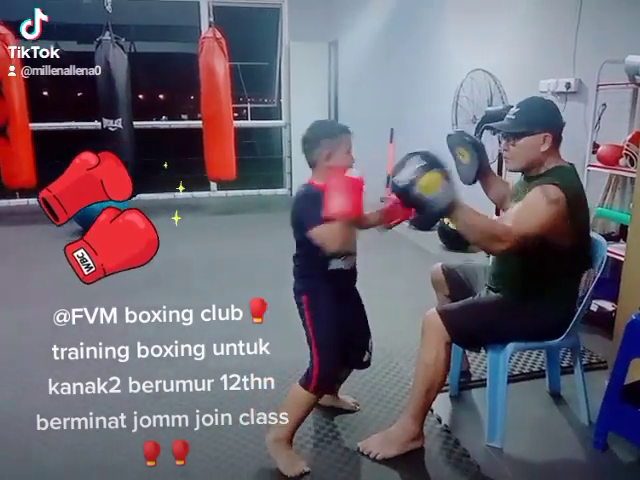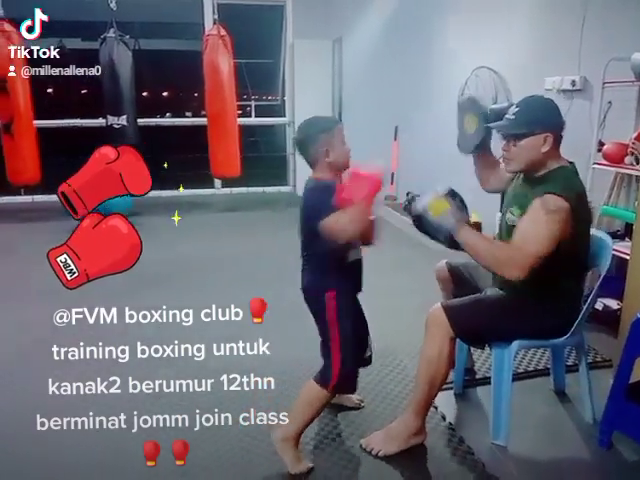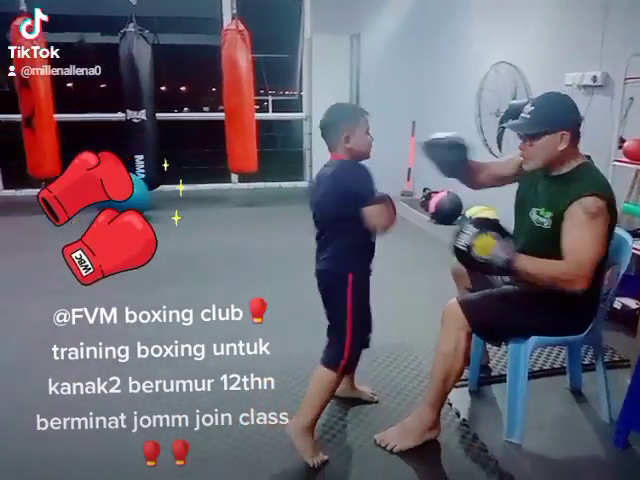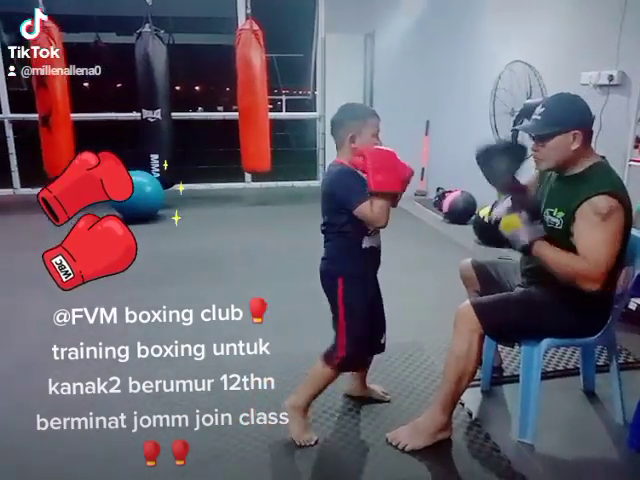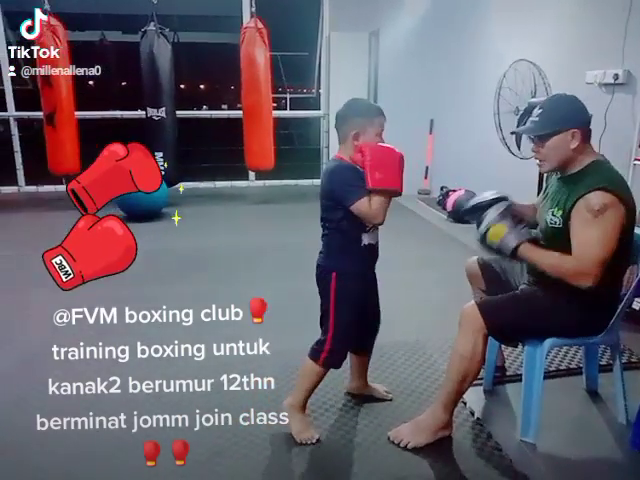
dt=0.2s
person 1, frame 1
left shoulder: (554, 192)
right shoulder: (539, 174)
left elbow: (499, 238)
right elbow: (510, 202)
right wrist: (479, 169)
left hip: (538, 307)
right hip: (511, 283)
left knee: (436, 322)
right knee: (442, 275)
left ankle: (410, 430)
right ankle: (456, 360)
person 1, frame 2
left shoulder: (556, 197)
right shoulder: (529, 170)
left elbow: (514, 265)
right elbow: (492, 182)
left wrist: (455, 226)
right wrist: (478, 147)
left hip: (543, 306)
right hip: (514, 284)
left knee: (439, 317)
right knee: (446, 272)
left ankle: (411, 425)
right ankle: (460, 357)
person 1, frame 3
left shoulder: (587, 197)
right shoulder: (536, 164)
left elbow: (577, 278)
right elbow: (479, 176)
left wrist: (508, 257)
right wrist: (455, 161)
left hip: (561, 303)
right hip: (526, 278)
left knee: (456, 312)
right knee: (463, 269)
left ankle: (426, 420)
person 1, frame 4
left shoulder: (601, 198)
right shoulder: (557, 170)
left elbow: (592, 278)
right elbow: (534, 202)
left wrist: (530, 241)
left hip: (574, 304)
right hip: (538, 279)
left knee: (468, 316)
right knee: (471, 270)
left ankle: (438, 420)
right ankle: (487, 358)
person 1, frame 5
left shoulder: (598, 196)
right shoulder: (565, 171)
left elbow: (585, 274)
left wrist: (519, 248)
right wrist: (511, 211)
left hip: (580, 303)
right hip: (550, 278)
left knee: (474, 316)
right knee: (478, 271)
left ankle: (439, 418)
right ankle: (491, 356)
person 2, frame 1
left shoulder: (339, 191)
right shoulder: (307, 199)
left elbow: (363, 221)
right elbow: (328, 242)
left wrist: (396, 209)
right wrist: (340, 209)
left hip: (344, 286)
right hip: (316, 292)
left knee: (357, 345)
right knee: (323, 366)
left ankle: (330, 395)
right ankle: (279, 438)
person 2, frame 2
left shoulder: (331, 189)
right shoulder: (319, 193)
right elbow: (343, 231)
left wrist: (364, 224)
right wrist: (362, 198)
left hip: (341, 284)
right hip: (329, 290)
left knee: (357, 346)
right knee: (338, 367)
left ankle: (337, 393)
right ankle: (287, 435)
person 2, frame 3
left shoulder: (327, 174)
right shoulder: (355, 173)
right elbow: (380, 222)
right wrist: (387, 204)
left hip: (332, 266)
right hip: (346, 271)
left knee: (355, 331)
right knee: (343, 347)
left ankle: (346, 385)
right ankle: (302, 425)
person 2, frame 4
left shoulder: (352, 174)
right shoulder: (342, 177)
left elbow: (373, 213)
right elbow: (378, 217)
left hip: (361, 268)
right hip: (344, 273)
left knee: (372, 330)
right knee: (346, 345)
left ankle: (359, 385)
right ankle: (297, 405)
person 2, frame 5
left shoulder: (356, 169)
right shoulder: (340, 173)
left elbow: (374, 209)
right elbow: (375, 214)
left hip: (360, 265)
right hip: (340, 269)
left knee: (366, 327)
right knee: (333, 340)
left ankle: (359, 383)
right ankle: (295, 405)
